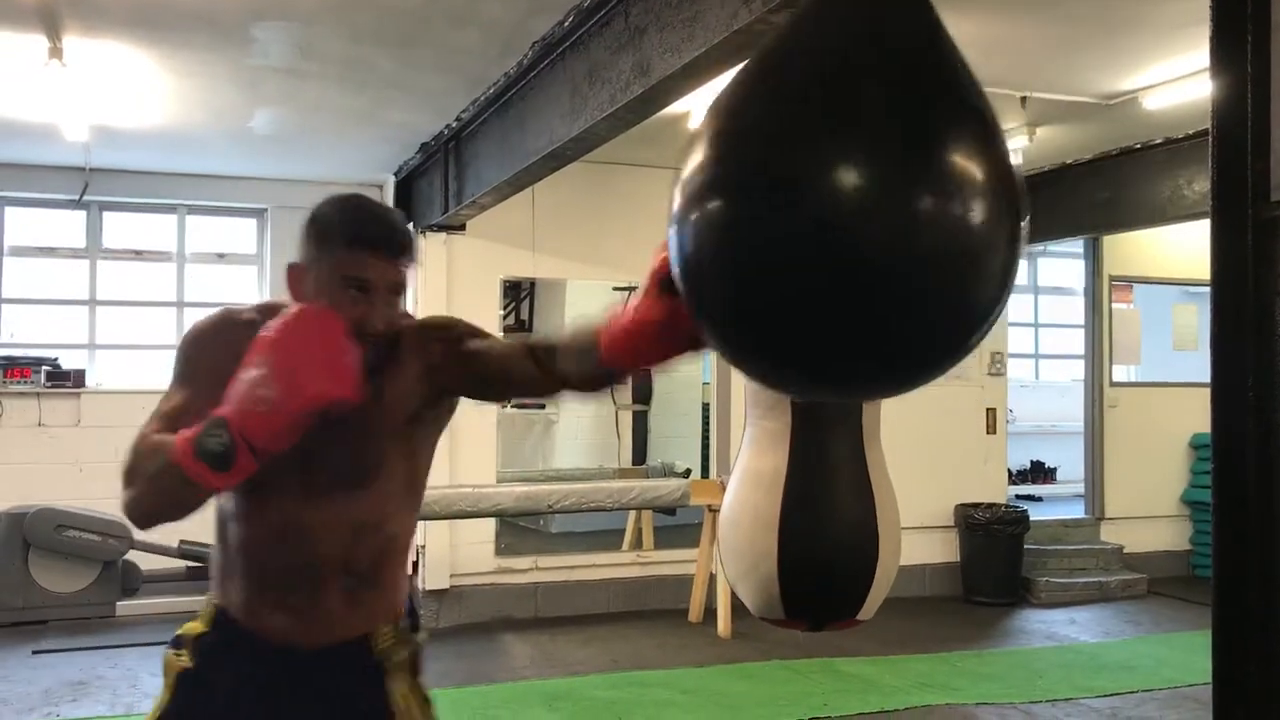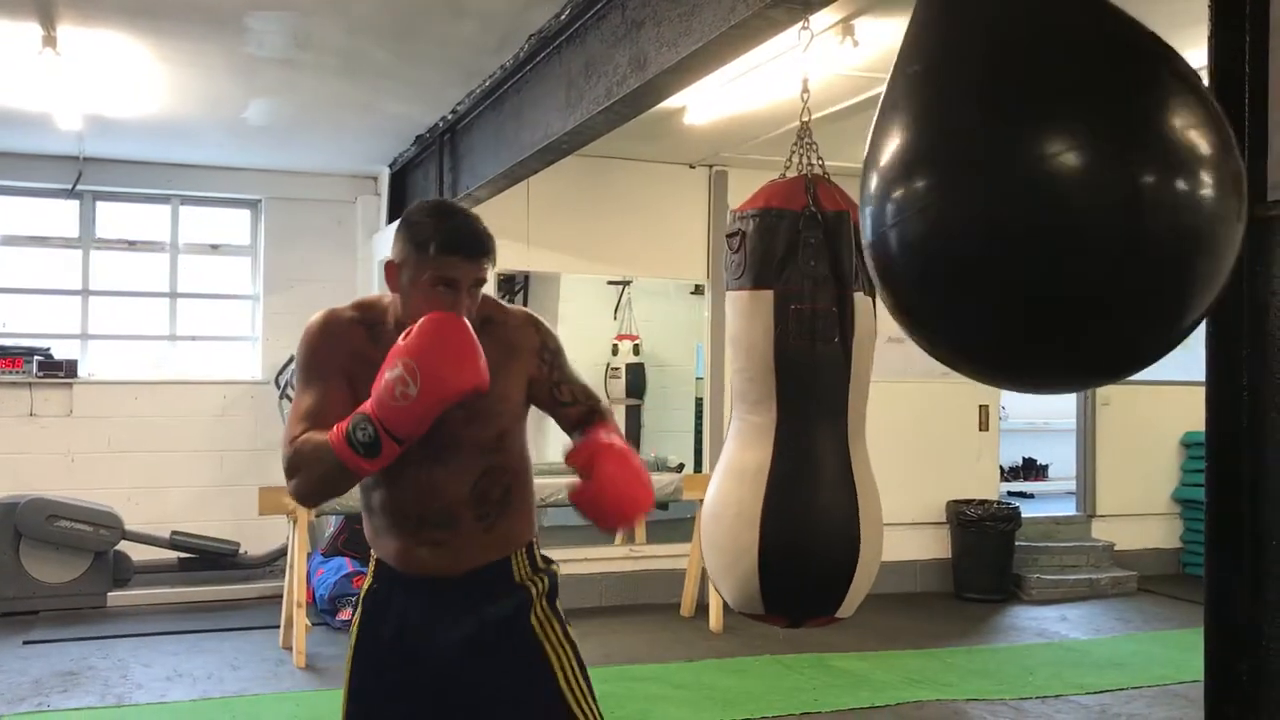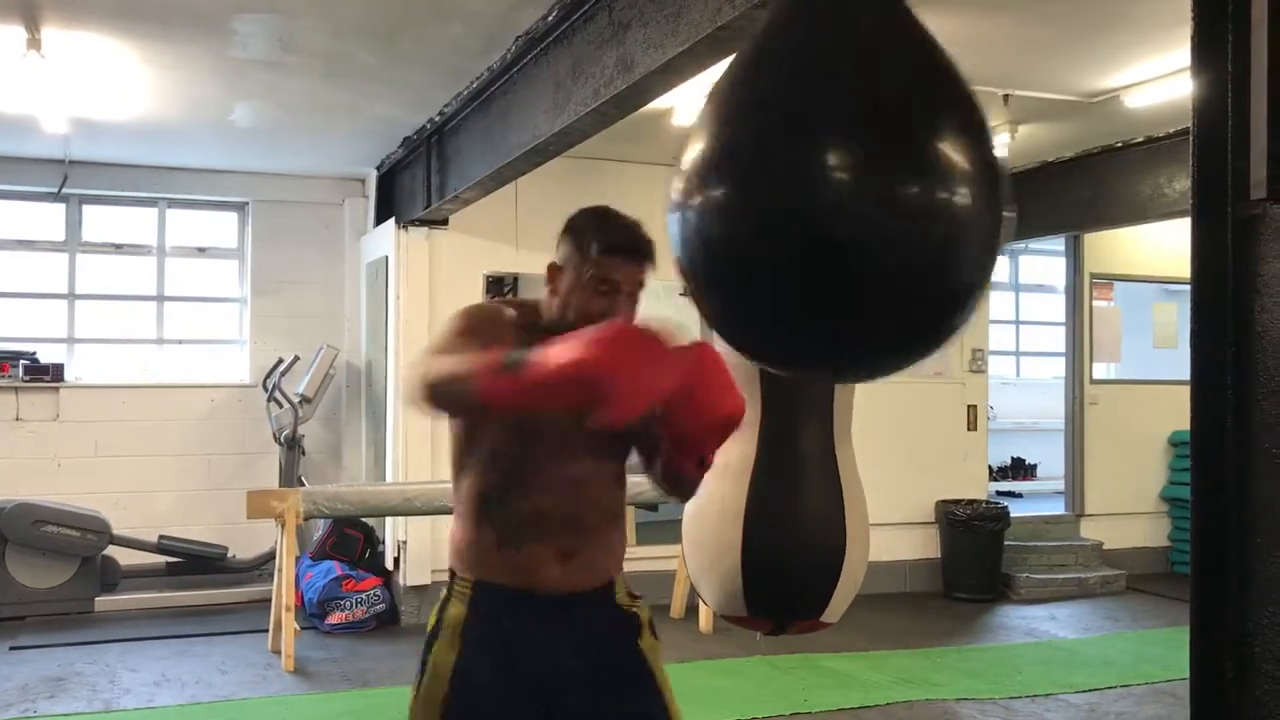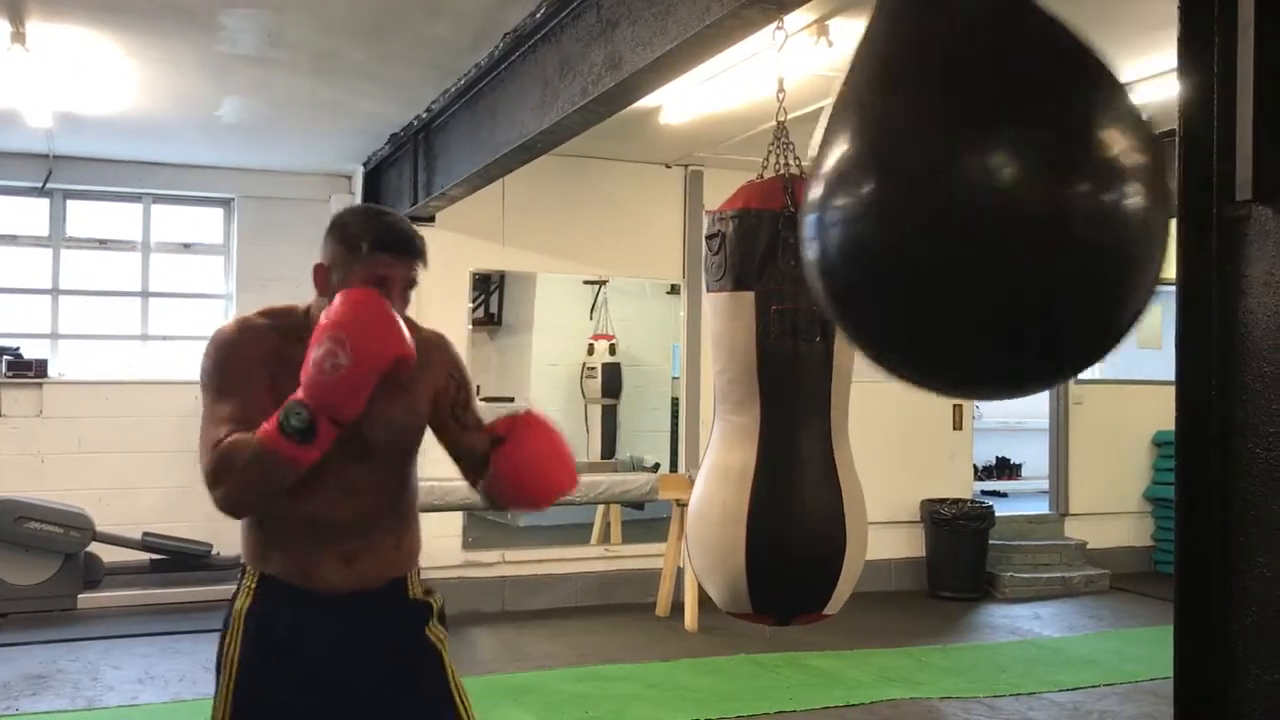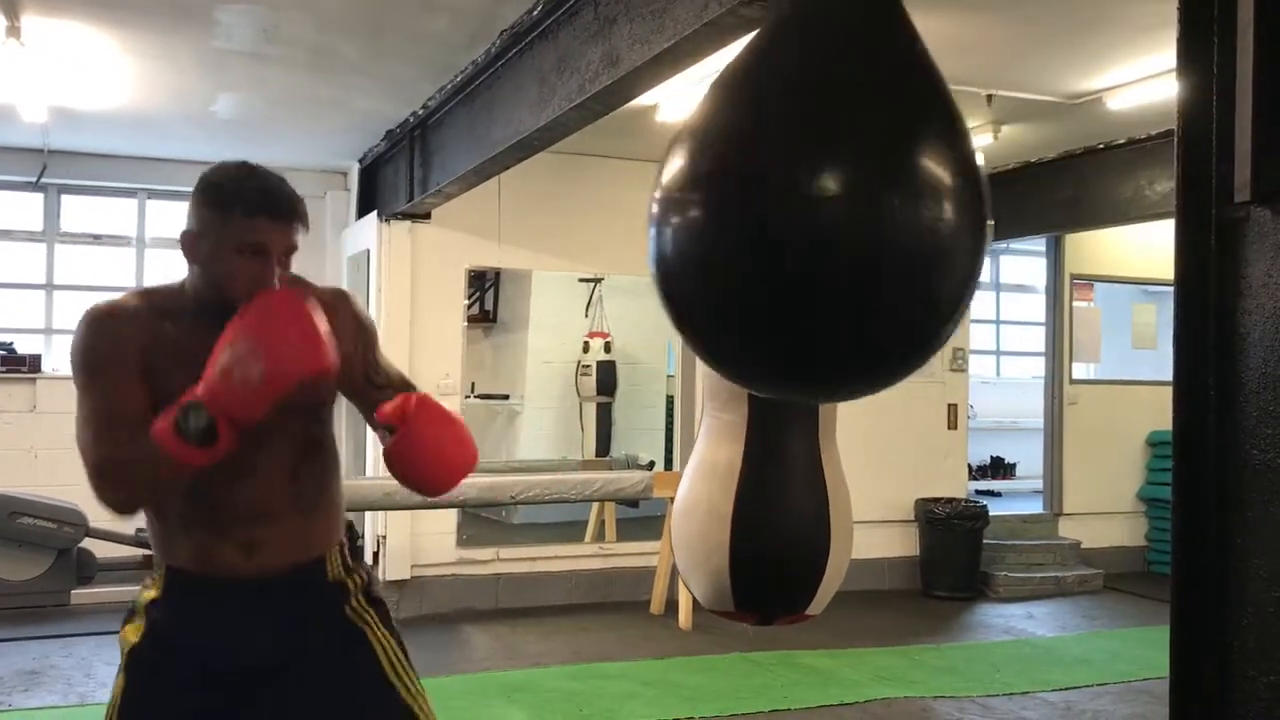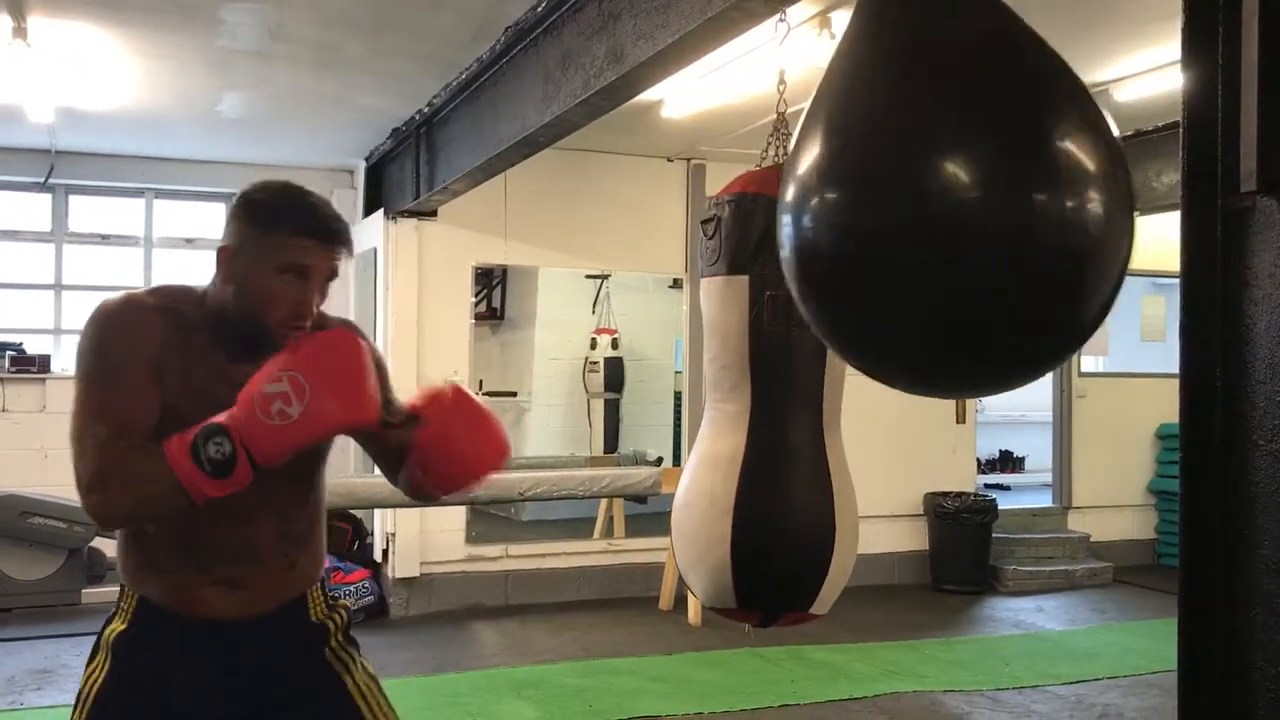
dt=0.7s
person 1, frame 1
left shoulder: (433, 355)
right shoulder: (226, 342)
left elbow: (563, 366)
right elbow: (147, 498)
left wrist: (662, 315)
right wrist: (236, 428)
left hip: (361, 661)
right hip: (232, 653)
person 1, frame 2
left shoulder: (519, 338)
right shoulder: (338, 336)
left elbow: (587, 415)
right elbow: (303, 480)
left wrist: (608, 458)
right wrist: (386, 416)
left hip: (502, 596)
right hip: (395, 596)
person 1, frame 3
left shoulder: (638, 353)
right shoulder: (497, 328)
left elbow: (677, 483)
right elbow: (442, 384)
left wrist: (701, 432)
right wrist: (564, 371)
left hip: (601, 616)
right hip: (491, 616)
person 1, frame 4
left shoulder: (429, 356)
right shoulder: (250, 343)
left elbow: (489, 474)
right elbow: (232, 489)
left wrist: (517, 456)
right wrist: (318, 403)
left hip: (392, 615)
right hip: (278, 617)
person 1, frame 5
left shoulder: (322, 313)
right shoulder: (120, 328)
left elbow: (389, 396)
right elbow: (119, 482)
left wrist: (415, 426)
right wrist: (215, 409)
left hip: (317, 601)
right hip: (187, 611)
person 1, frame 6
left shoulder: (341, 351)
right shoulder: (136, 328)
left elbow: (411, 471)
right elbow: (107, 495)
left wrist: (443, 447)
right wrist: (242, 437)
left hip: (293, 636)
right hip: (157, 643)
